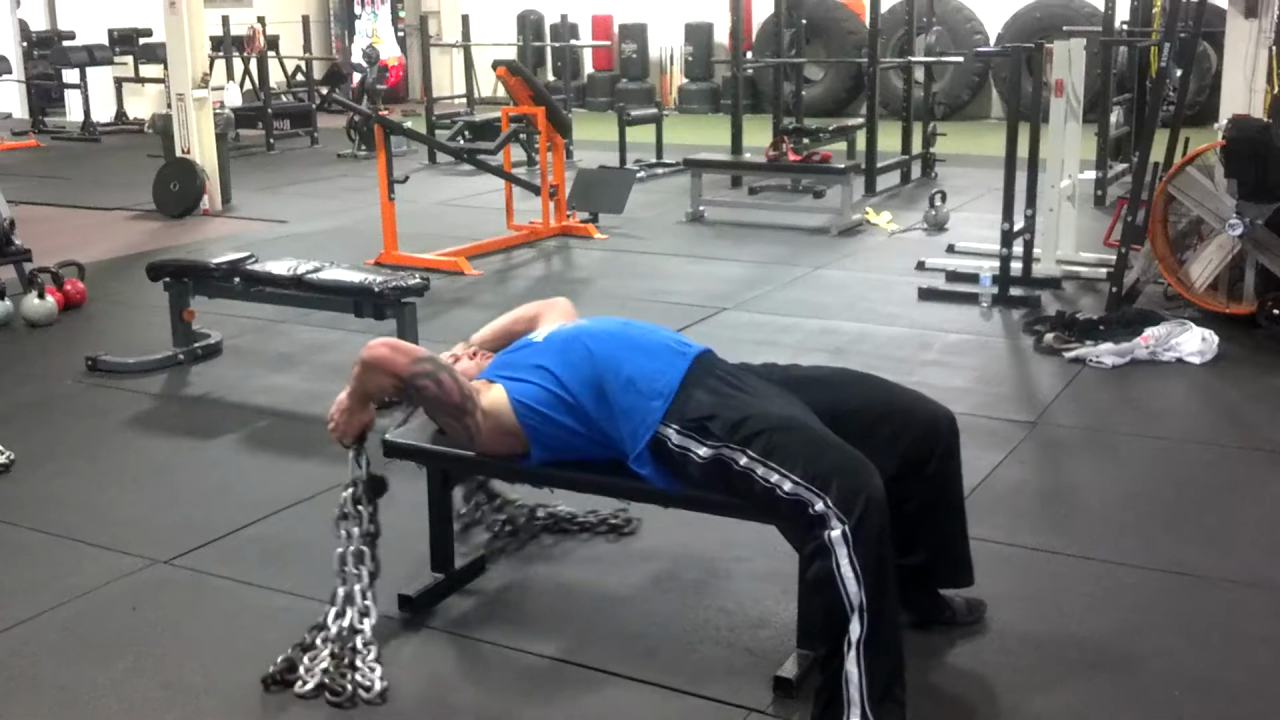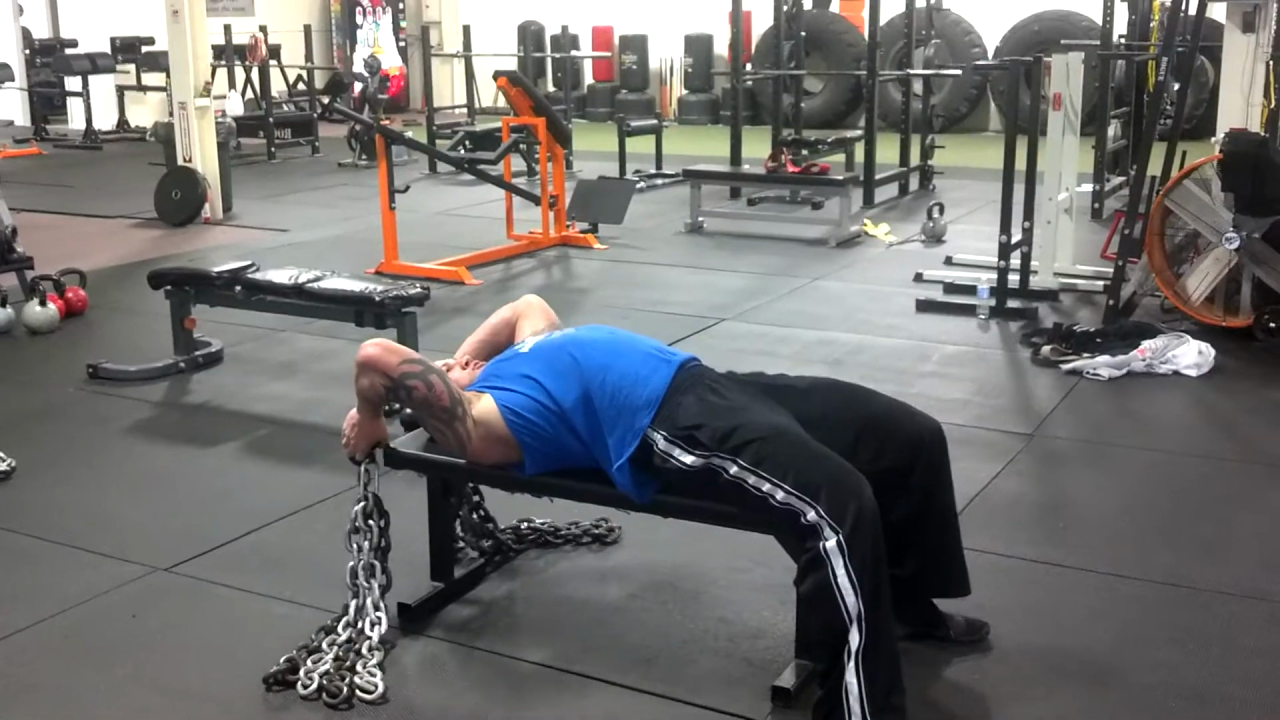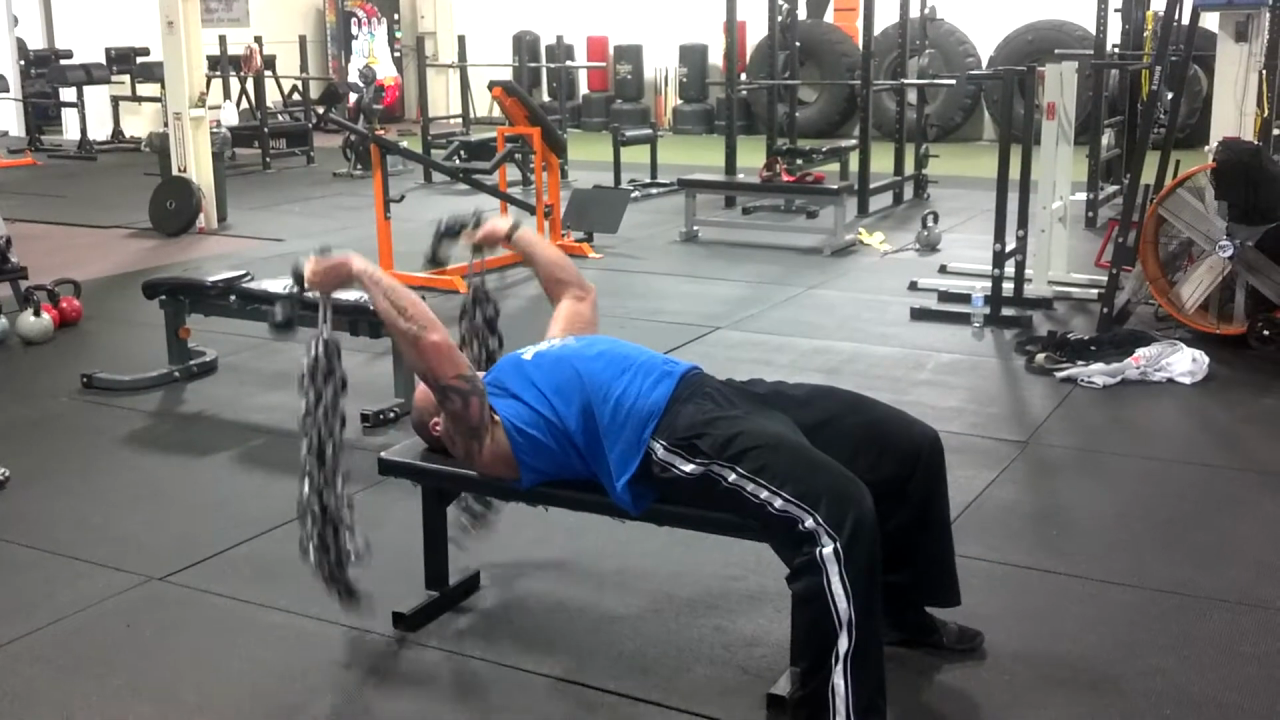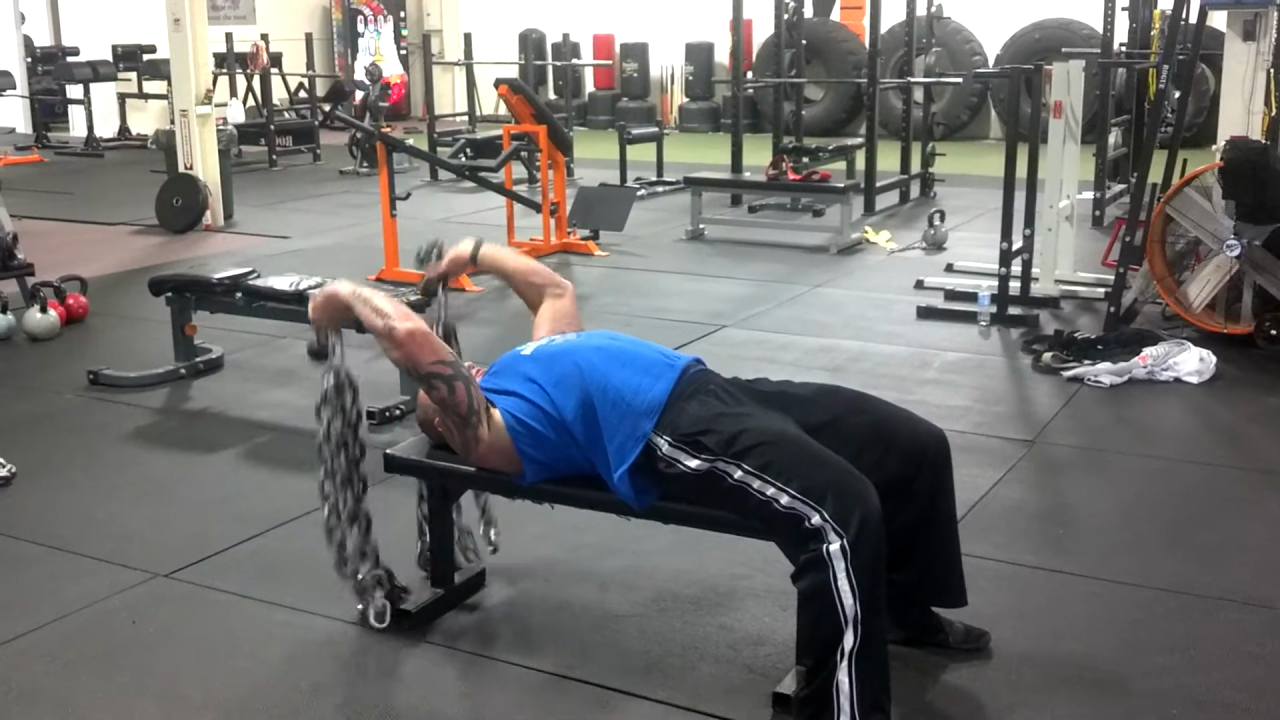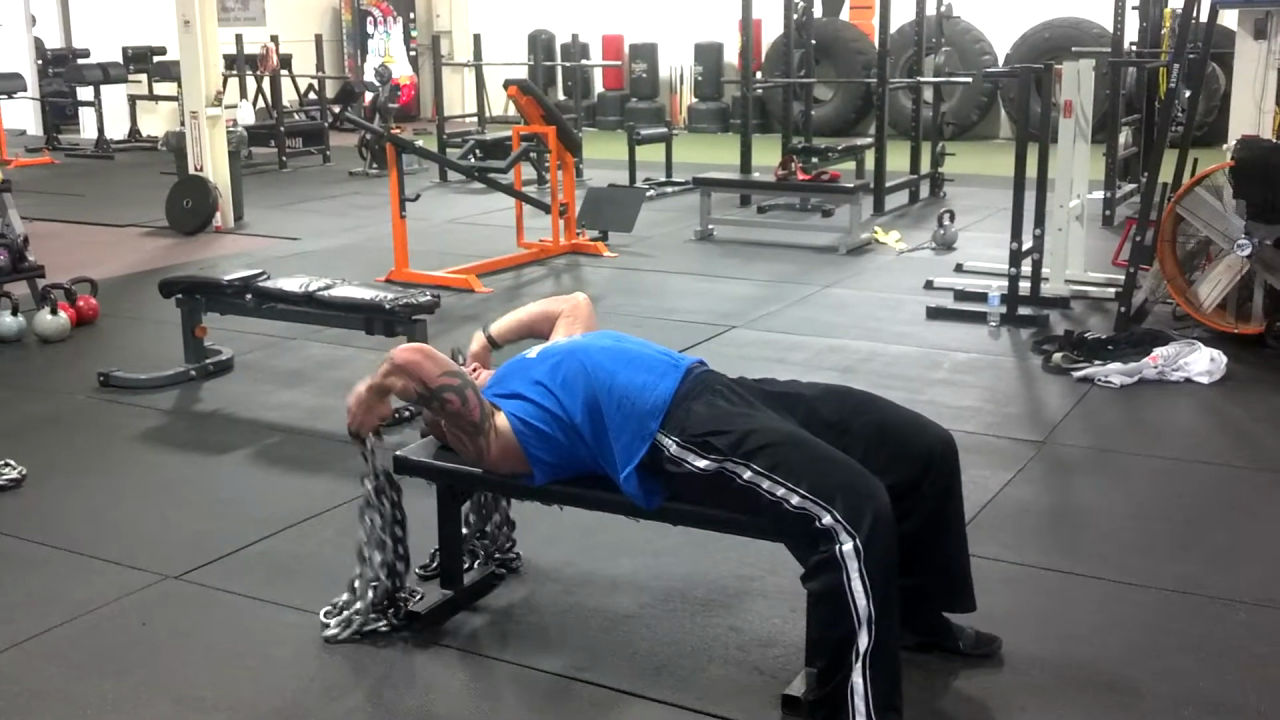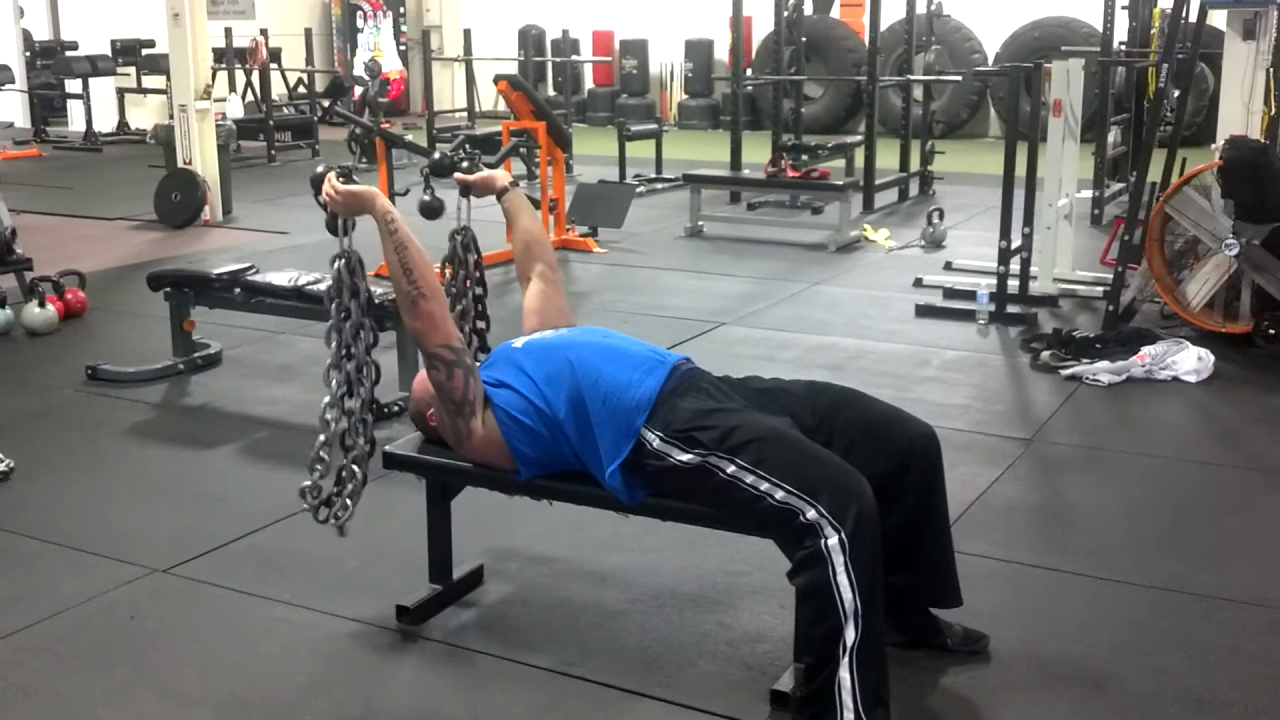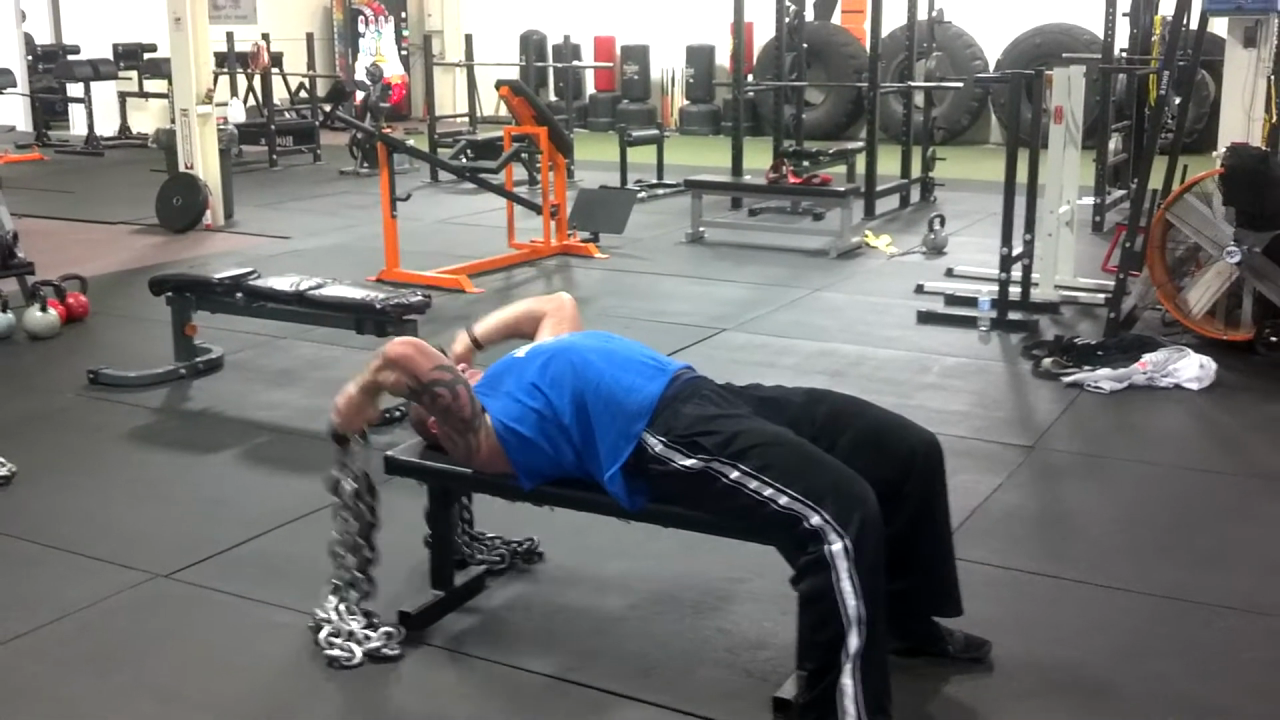
dt=0.7s
person 1, frame 1
left shoulder: (530, 359)
right shoulder: (486, 412)
left elbow: (557, 306)
right elbow: (386, 354)
left wrist: (479, 336)
right wrist: (356, 401)
left hip: (725, 375)
right hip: (684, 419)
left knee: (924, 428)
right knee: (848, 497)
left ankle: (912, 590)
person 1, frame 2
left shoulder: (521, 367)
right shoulder: (479, 422)
left elbow: (529, 304)
right elbow: (377, 356)
left wrist: (458, 353)
right wrist: (369, 417)
left hip: (712, 385)
right hip: (672, 427)
left knee: (914, 438)
right knee: (840, 506)
left ankle: (907, 604)
person 1, frame 3
left shoulder: (529, 378)
right shoulder: (484, 436)
left elbow: (577, 288)
right elbow: (431, 345)
left wrist: (509, 231)
right wrist: (353, 269)
left hip: (712, 393)
right hip: (672, 437)
left knee: (911, 446)
right knee: (837, 516)
left ankle: (899, 610)
person 1, frame 4
left shoulder: (526, 370)
right shoulder: (485, 429)
left elbow: (558, 290)
right elbow: (411, 339)
left wrist: (476, 252)
right wrist: (345, 294)
left hip: (716, 390)
right hip: (670, 432)
left knee: (915, 446)
right knee: (844, 513)
left ankle: (906, 612)
person 1, frame 5
left shoulder: (538, 376)
right shoulder: (491, 433)
left elbow: (574, 303)
right elbow: (414, 360)
left wrist: (487, 335)
right wrist: (374, 390)
right hip: (678, 432)
left knee: (925, 450)
right knee: (854, 514)
left ankle: (915, 614)
person 1, frame 6
left shoulder: (527, 357)
right shoulder: (479, 426)
left elbow: (541, 271)
right elbow: (427, 315)
left wrist: (507, 187)
right wrist: (375, 203)
left hip: (707, 388)
right hip: (665, 430)
left knee: (908, 445)
right knee: (839, 508)
left ankle: (903, 609)
person 1, frame 7
left shoulder: (525, 377)
right shoulder: (478, 433)
left elbow: (559, 304)
right elbow: (409, 357)
left wrist: (473, 335)
right wrist: (362, 391)
left hip: (704, 395)
right hip: (664, 437)
left knee: (909, 453)
right knee: (842, 516)
left ankle: (905, 619)
